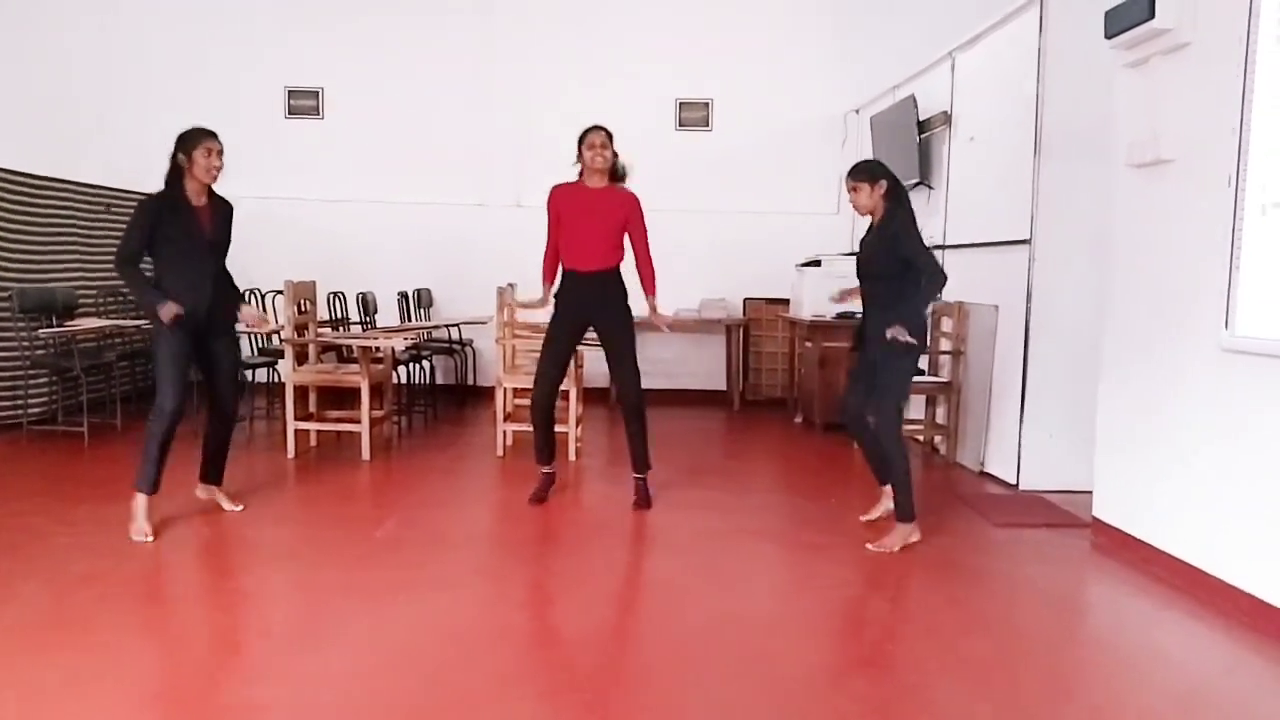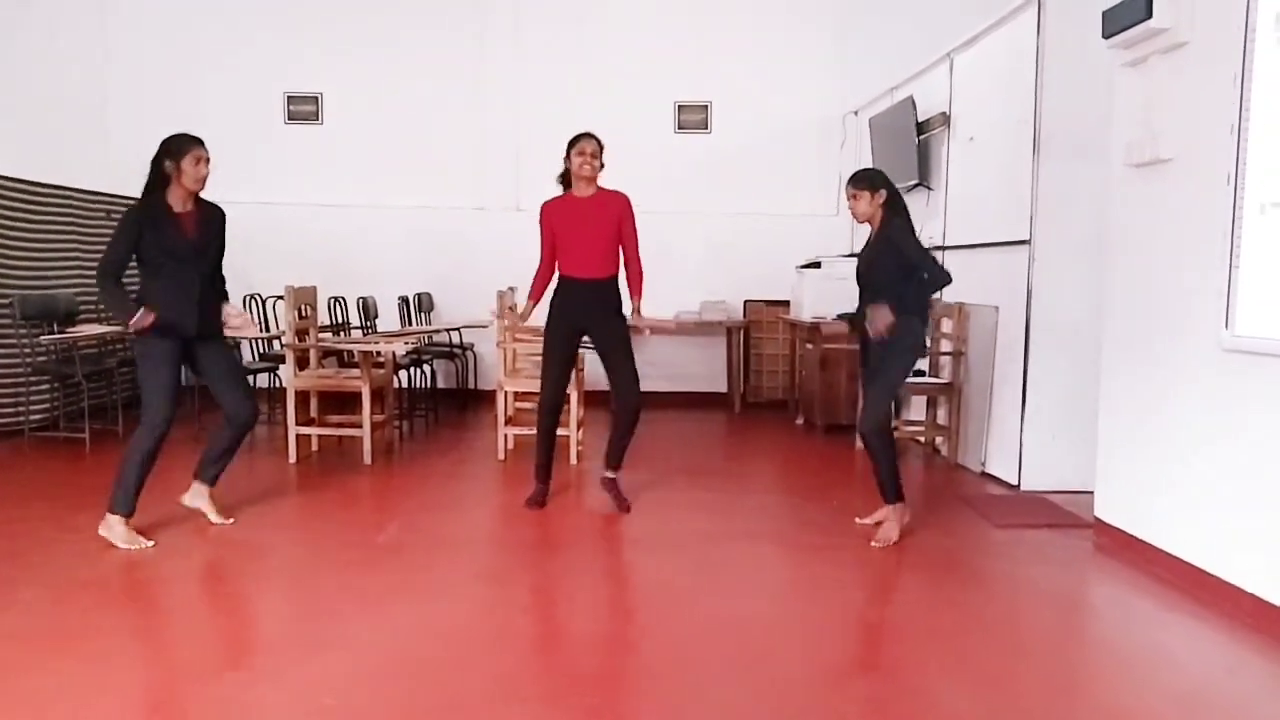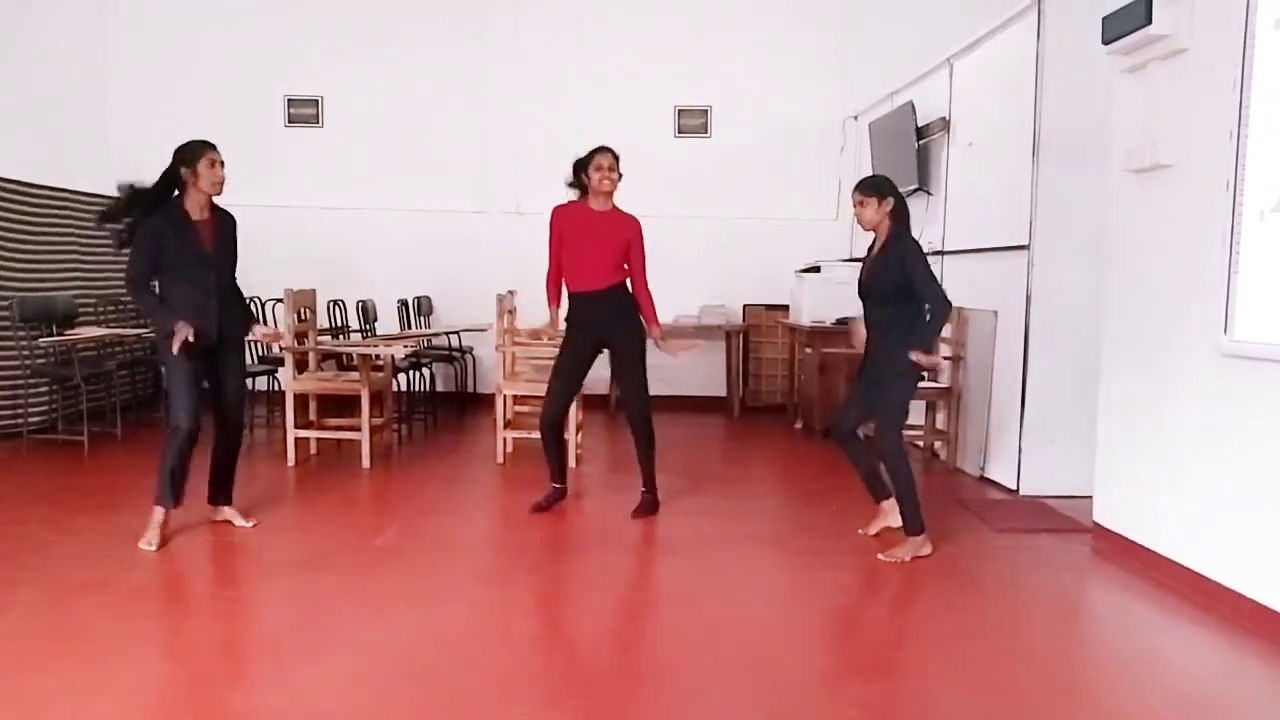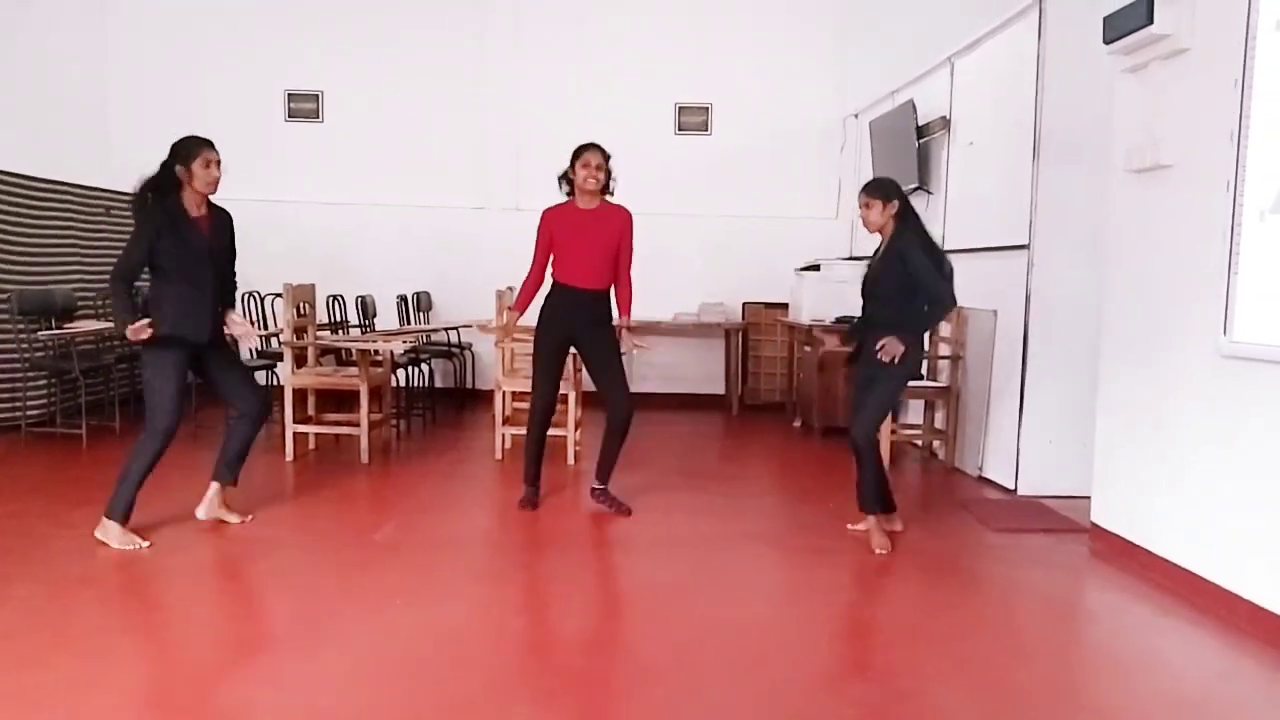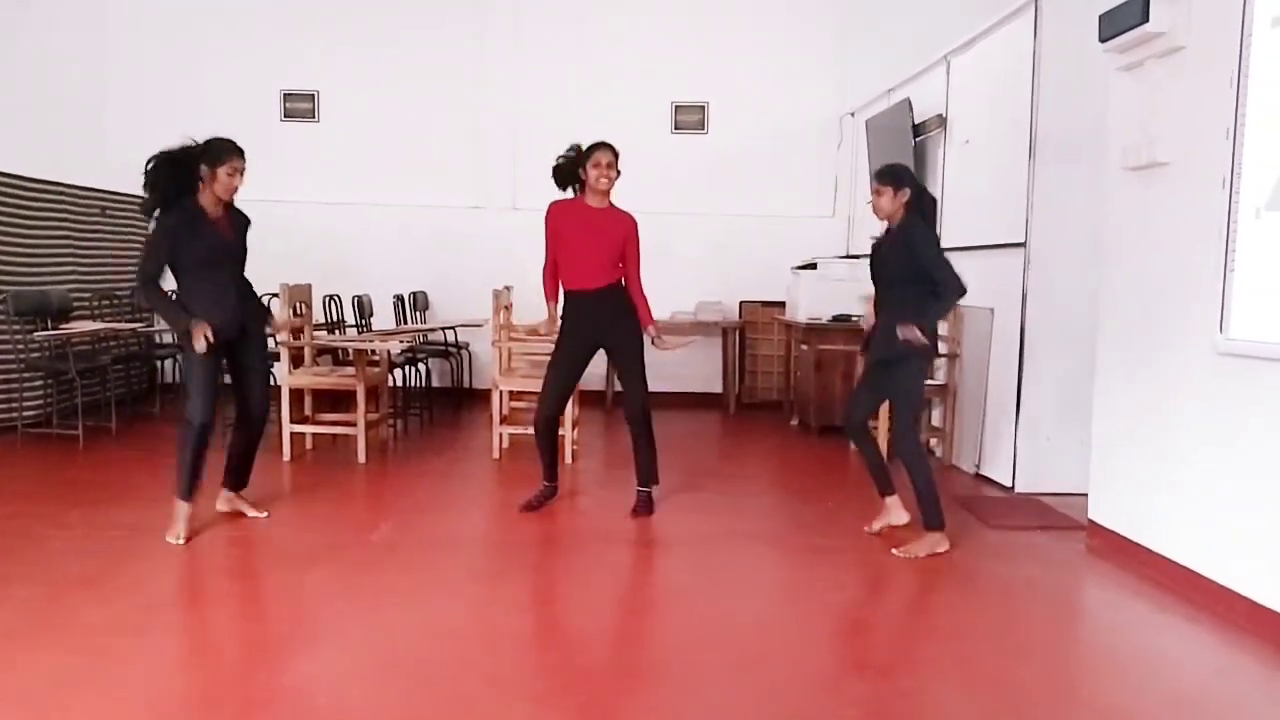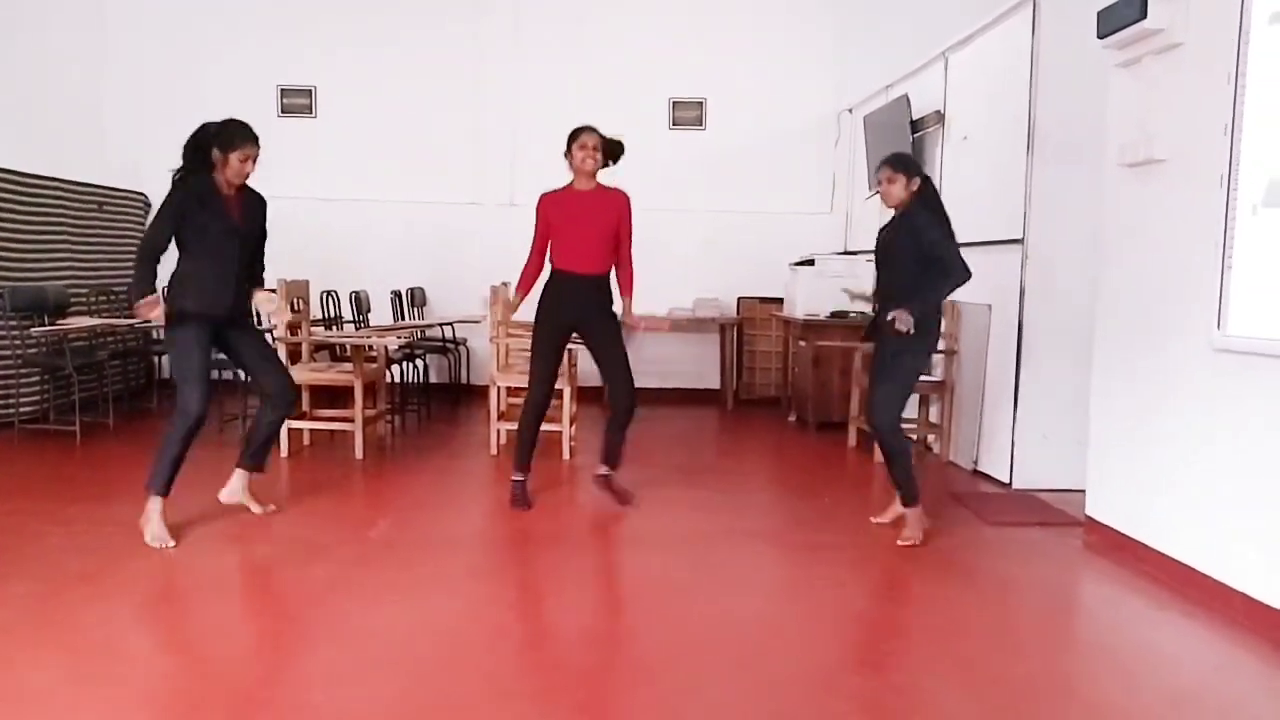
dt=0.3s
person 1, frame 1
left shoulder: (223, 210)
right shoulder: (158, 206)
right elbow: (125, 261)
left wrist: (238, 305)
right wrist: (156, 302)
left hip: (217, 320)
right hip: (175, 321)
left knee: (226, 406)
right knee: (170, 403)
left ankle: (210, 484)
right ankle: (142, 503)
person 1, frame 2
left shoulder: (213, 216)
right shoulder: (143, 216)
right elbow: (108, 274)
left wrist: (224, 308)
right wrist: (128, 312)
left hip: (205, 329)
right hip: (159, 331)
left knee: (242, 411)
right knee: (158, 419)
left ankle: (199, 489)
right ankle: (115, 519)
person 1, frame 3
left shoulder: (225, 222)
right shoulder: (159, 222)
right elbow: (137, 284)
left wrist: (249, 323)
right wrist: (171, 322)
left hip: (226, 335)
right hip: (182, 336)
left knee: (231, 419)
right knee: (185, 422)
left ankle: (221, 503)
right ankle: (159, 514)
person 1, frame 4
left shoulder: (222, 221)
right shoulder: (157, 218)
right elbow: (123, 278)
left wrist: (230, 314)
right wrist: (128, 321)
left hip: (210, 336)
right hip: (167, 337)
left knee: (253, 404)
right knee: (162, 426)
left ankle: (213, 498)
right ankle: (112, 522)
person 1, frame 5
left shoulder: (238, 220)
right shoulder: (176, 219)
right elbow: (147, 283)
left wrist: (267, 315)
right wrist: (188, 323)
left hip: (245, 328)
right hip: (204, 331)
left knee: (254, 412)
right knee: (200, 414)
left ankle: (231, 493)
right ankle: (183, 505)
person 1, frame 6
left shoulder: (254, 204)
right shoulder: (187, 198)
right elbow: (149, 251)
left wrist: (258, 292)
right wrist: (144, 295)
left hip: (236, 317)
right hip: (191, 314)
left knee: (282, 391)
right knee: (193, 406)
left ankle: (239, 483)
right ankle: (154, 505)
person 2, frame 1
left shoulder: (898, 226)
right shoulder: (876, 229)
left elbow: (935, 276)
left wrist: (906, 322)
right wrist: (861, 292)
left hip: (897, 341)
right hip: (874, 338)
left knee: (885, 424)
right knee: (854, 412)
left ankle: (907, 524)
right ankle: (889, 491)
person 2, frame 2
left shoulder: (897, 233)
right shoulder: (873, 241)
left elbow: (939, 277)
left wrist: (894, 312)
right wrist: (856, 323)
left hip: (901, 341)
right hip: (878, 342)
left knee: (871, 420)
right knee: (876, 424)
left ankle: (894, 511)
right ankle: (892, 502)
person 2, frame 3
left shoulder: (905, 248)
right shoulder: (874, 251)
left elbow: (939, 304)
left wrist: (926, 349)
right wrist: (864, 327)
left hip: (901, 362)
right hip: (877, 358)
left knee: (888, 442)
right knee: (844, 427)
left ankle: (917, 537)
right ankle: (888, 505)
person 2, frame 4
left shoulder: (907, 249)
right shoulder: (883, 252)
left elbow: (944, 300)
left wrist: (904, 339)
right wrist: (848, 338)
left hip: (895, 357)
right hip: (872, 355)
left knee: (862, 431)
right knee: (861, 433)
left ankle: (879, 515)
right ankle: (882, 513)
person 2, frame 5
left shoulder: (916, 233)
right shoulder: (888, 238)
left elbow: (954, 288)
left wrist: (922, 326)
right wrist: (878, 316)
left hip: (909, 348)
right hip: (886, 345)
left knee: (904, 434)
right knee: (854, 417)
left ankle: (935, 533)
right ankle: (891, 503)
person 2, frame 6
left shoulder: (922, 222)
right shoulder: (891, 228)
left elbow: (959, 271)
left wrist: (915, 310)
right wrist: (875, 298)
left hip: (913, 334)
right hip: (890, 333)
left knee: (883, 416)
right knee: (879, 418)
left ankle: (913, 509)
right ankle: (907, 503)
person 3, frame 1
left shoulder: (626, 201)
right shoulder: (560, 195)
left elbow: (642, 254)
right elbow: (553, 249)
left wrist: (651, 305)
right wrist: (546, 291)
left hip: (609, 295)
right hip: (570, 296)
left knee: (630, 392)
right knee: (542, 393)
left ankle: (640, 478)
right ankle: (546, 471)
person 3, frame 2
left shoulder: (618, 203)
right shoulder: (551, 209)
left elbow: (632, 258)
right elbow: (547, 263)
left wrist: (635, 306)
right wrist: (529, 304)
left hip: (606, 302)
right hip: (565, 302)
left knee: (628, 399)
right knee: (551, 400)
left ankle: (610, 474)
right ankle: (542, 481)
person 3, frame 3
left shoulder: (630, 225)
right shoulder: (562, 216)
left elbow: (639, 279)
right elbow: (555, 270)
left wrist: (653, 327)
right wrist: (553, 315)
left hip: (620, 315)
right hip: (581, 318)
left knee: (637, 409)
right knee: (552, 412)
left ankle: (649, 491)
right ankle: (558, 485)
person 3, frame 4
left shoulder: (621, 218)
right shoulder: (552, 217)
left elbow: (622, 275)
right elbow: (538, 270)
left wrist: (624, 322)
right wrist: (515, 313)
left hip: (597, 315)
right hip: (558, 310)
left knee: (621, 408)
right knee: (542, 405)
left ankle: (601, 485)
right ankle: (531, 485)
person 3, frame 5
left shoulder: (625, 222)
right shoulder: (559, 212)
left elbow: (632, 279)
right elbow: (552, 266)
left wrist: (650, 326)
right wrist: (551, 313)
left hip: (618, 313)
right hip: (577, 315)
left knee: (636, 407)
right knee: (546, 411)
left ankle: (645, 490)
right ankle: (549, 484)
person 3, frame 6
left shoulder: (618, 201)
right shoulder: (550, 201)
left elbow: (624, 260)
right elbow: (537, 255)
left wrist: (630, 304)
right wrist: (517, 298)
left hip: (598, 300)
right hip: (558, 298)
left knee: (623, 395)
right knee: (539, 394)
left ankle: (605, 470)
right ankle: (519, 478)
